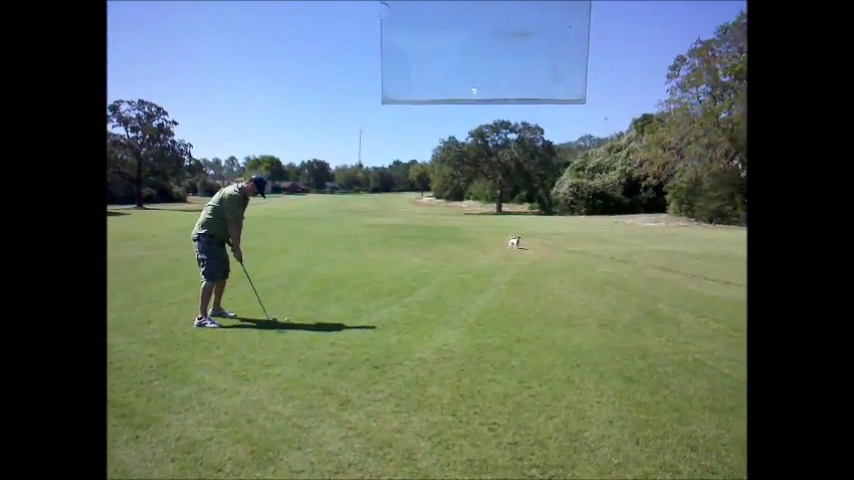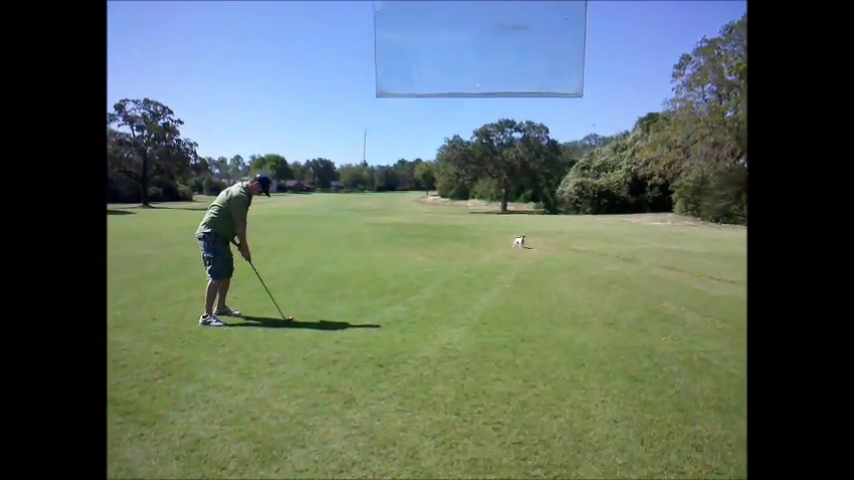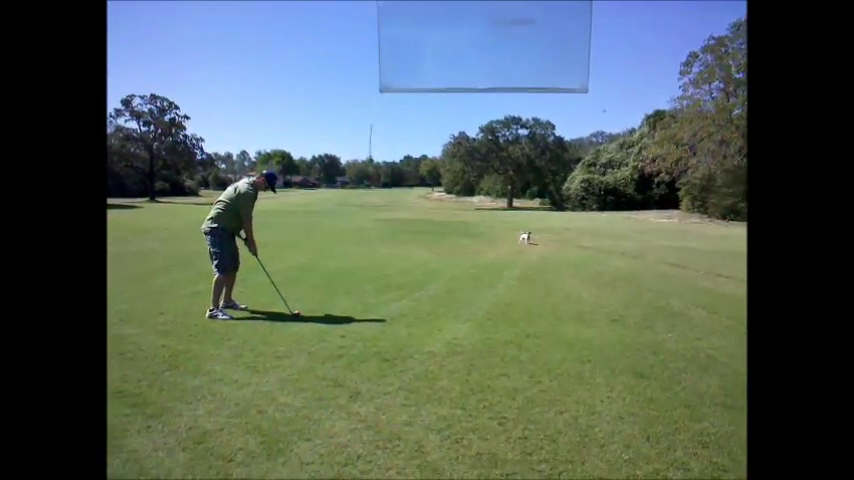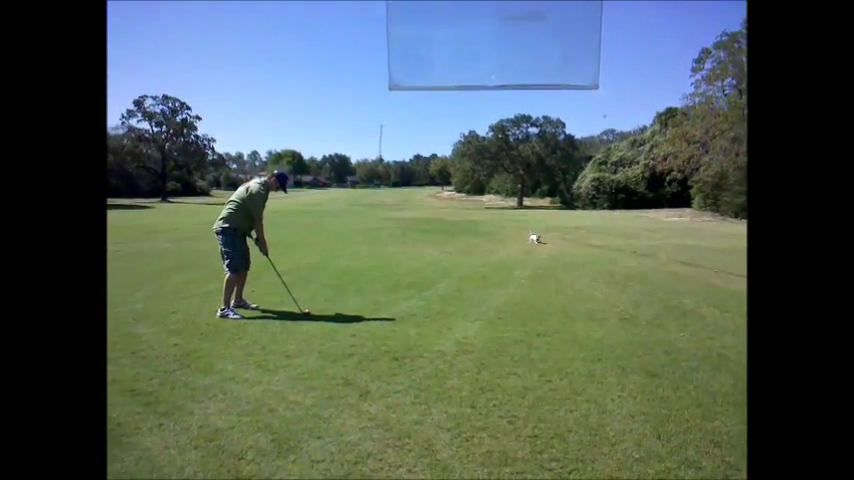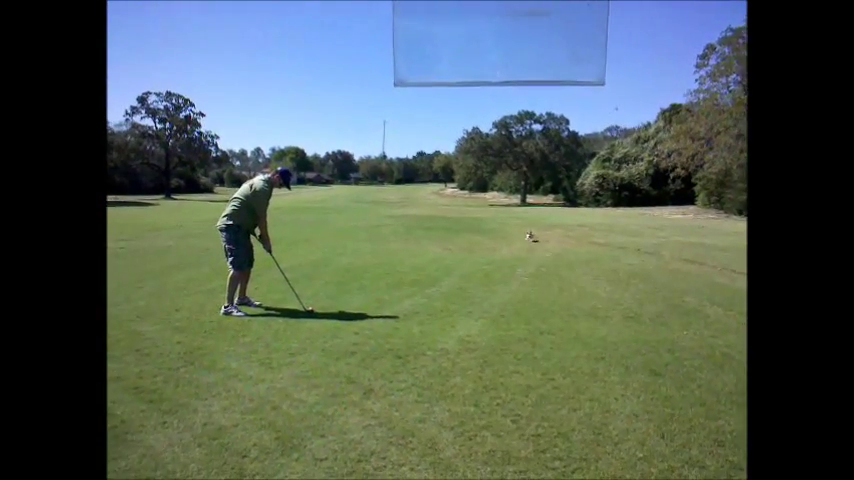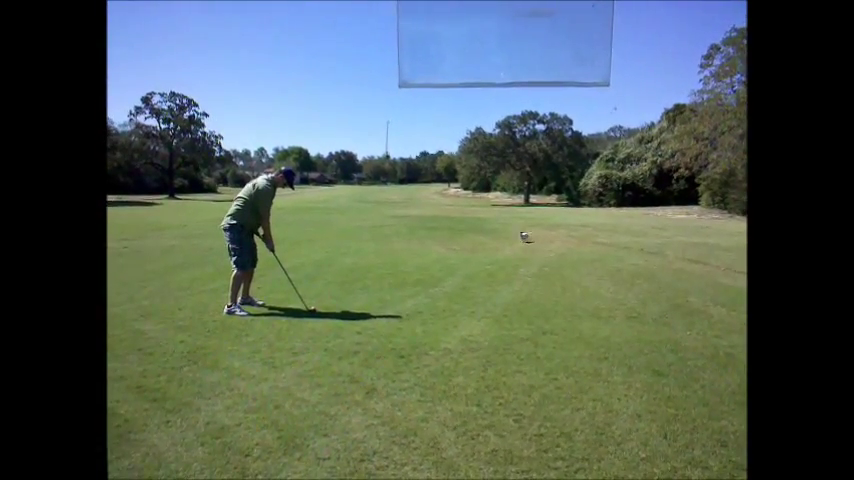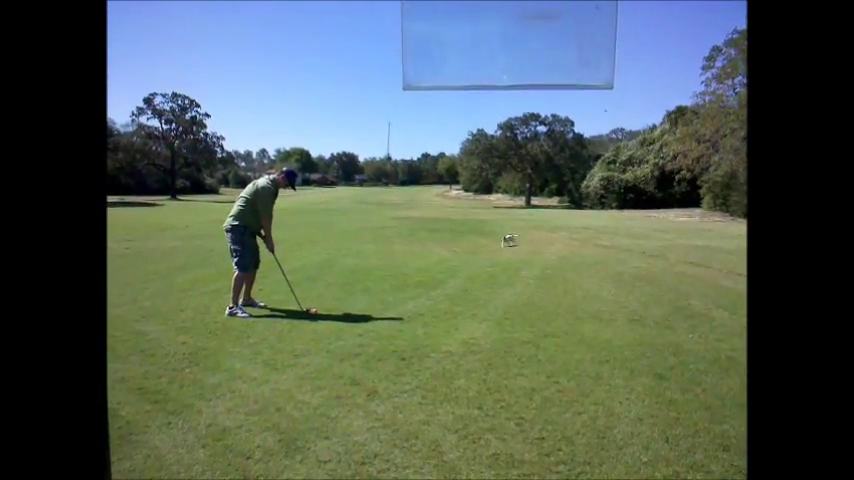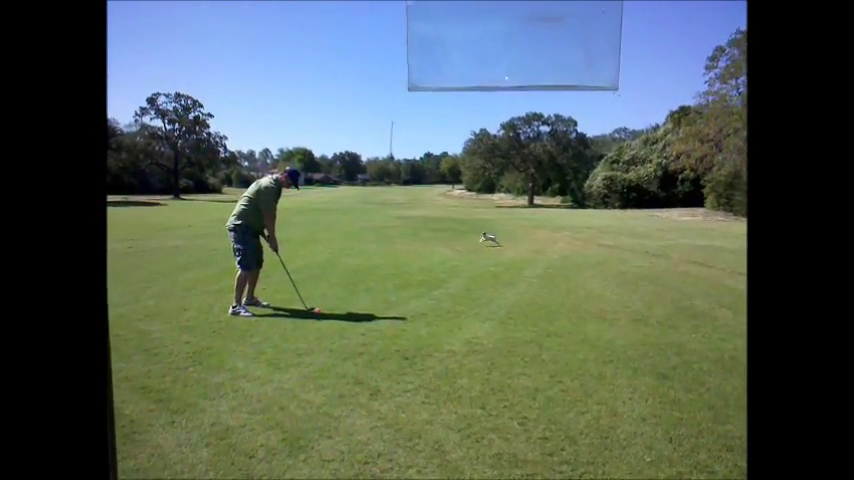
dt=0.2s
person 1, frame 1
left shoulder: (243, 197)
right shoulder: (232, 194)
left elbow: (238, 223)
right elbow: (231, 223)
left wrist: (236, 245)
right wrist: (237, 248)
left hip: (217, 237)
right hip: (205, 236)
left knee: (222, 274)
right knee: (210, 277)
left ankle: (216, 308)
right ankle: (201, 317)
person 1, frame 2
left shoulder: (245, 194)
right shoulder: (239, 194)
left elbow: (242, 222)
right elbow: (239, 224)
left wrist: (242, 244)
right wrist: (244, 247)
left hip: (220, 236)
right hip: (210, 235)
left knee: (226, 272)
right knee: (216, 275)
left ankle: (221, 307)
right ankle: (206, 315)
person 1, frame 3
left shoulder: (248, 187)
right shoulder: (246, 191)
left elbow: (245, 218)
right elbow: (246, 220)
left wrist: (248, 238)
right wrist: (251, 242)
left hip: (225, 230)
right hip: (217, 229)
left knee: (233, 267)
right knee: (223, 269)
left ankle: (227, 301)
right ankle: (213, 309)
person 1, frame 4
left shoulder: (258, 185)
right shoulder: (258, 191)
left elbow: (255, 218)
right elbow: (258, 220)
left wrist: (258, 238)
right wrist: (262, 242)
left hip: (236, 229)
right hip: (228, 229)
left knee: (243, 266)
right knee: (234, 269)
left ankle: (238, 300)
right ankle: (224, 308)
person 1, frame 5
left shoulder: (261, 182)
right shoulder: (262, 187)
left elbow: (259, 215)
right elbow: (262, 217)
left wrist: (262, 235)
right wrist: (266, 239)
left hip: (240, 226)
right hip: (232, 226)
left knee: (247, 263)
right knee: (238, 266)
left ankle: (242, 297)
right ankle: (228, 306)
person 1, frame 6
left shoulder: (265, 183)
right shoulder: (265, 187)
left elbow: (263, 215)
right elbow: (264, 216)
left wrist: (265, 235)
right wrist: (269, 238)
left hip: (243, 226)
right hip: (236, 226)
left knee: (250, 263)
right knee: (241, 266)
left ankle: (245, 297)
right ankle: (231, 305)
person 1, frame 7
left shoulder: (271, 186)
right shoulder: (265, 186)
left elbow: (267, 214)
right elbow: (264, 216)
left wrist: (266, 236)
right wrist: (269, 239)
left hip: (247, 228)
right hip: (238, 227)
left knee: (253, 265)
right knee: (243, 267)
left ankle: (246, 299)
right ankle: (232, 307)
person 1, frame 8
left shoulder: (275, 186)
right shoulder: (268, 186)
left elbow: (272, 214)
right elbow: (267, 215)
left wrist: (270, 235)
right wrist: (272, 238)
left hip: (251, 228)
right hip: (241, 227)
left knee: (256, 264)
right knee: (246, 266)
left ankle: (249, 298)
right ankle: (236, 306)
